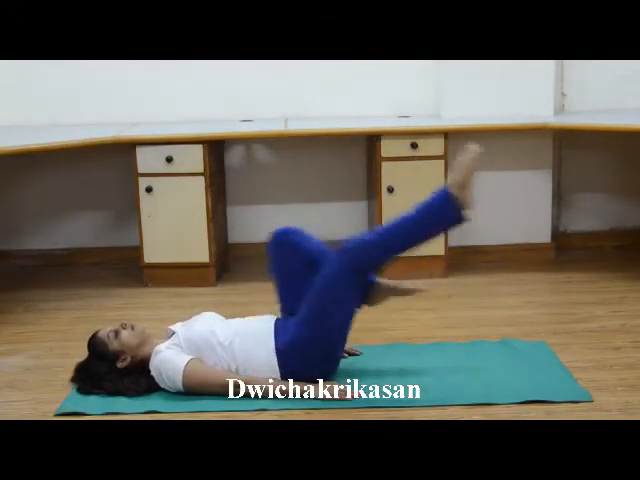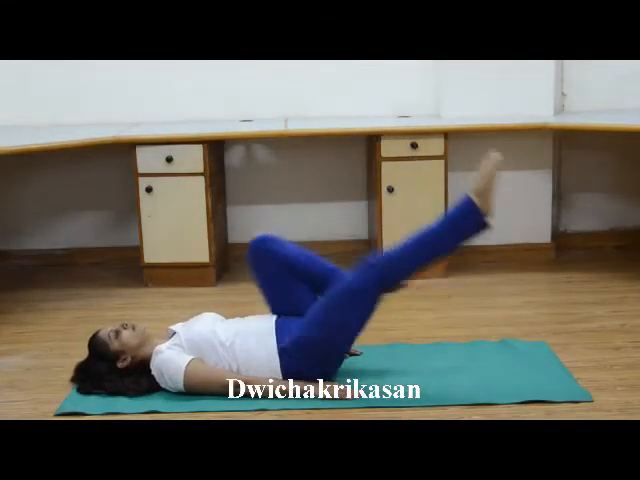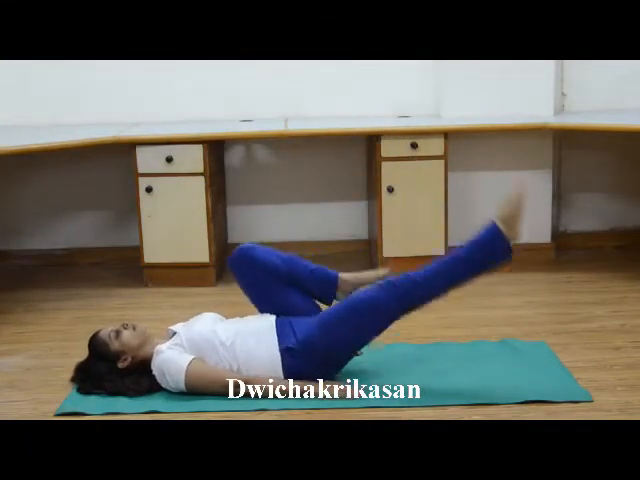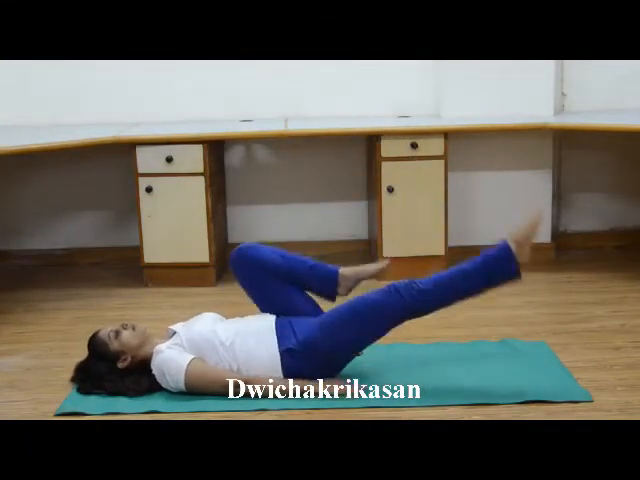
dt=0.1s
person 1, frame 1
left shoulder: (174, 335)
right shoulder: (163, 364)
right elbow: (232, 384)
left wrist: (330, 331)
right wrist: (305, 388)
left hip: (291, 332)
right hip: (299, 356)
left knee: (286, 238)
right knee: (348, 254)
left ankle: (366, 288)
right ankle: (450, 200)
person 1, frame 2
left shoulder: (176, 335)
right shoulder: (164, 365)
right elbow: (234, 385)
right wrist: (304, 388)
left hip: (291, 328)
right hip: (302, 356)
left knee: (263, 248)
right knee: (377, 270)
left ankle: (360, 289)
right ankle: (472, 209)
person 1, frame 3
left shoulder: (175, 336)
right shoulder: (166, 365)
right elbow: (234, 381)
right wrist: (302, 385)
left hip: (294, 327)
right hip: (303, 351)
left knee: (245, 255)
right knee: (398, 289)
left ankle: (339, 285)
right ankle: (497, 239)
person 1, frame 4
left shoulder: (174, 337)
right shoulder: (166, 365)
right elbow: (233, 381)
right wrist: (299, 385)
left hip: (293, 327)
right hip: (304, 353)
left knee: (245, 255)
right knee: (399, 297)
left ankle: (339, 279)
right ankle: (507, 258)
